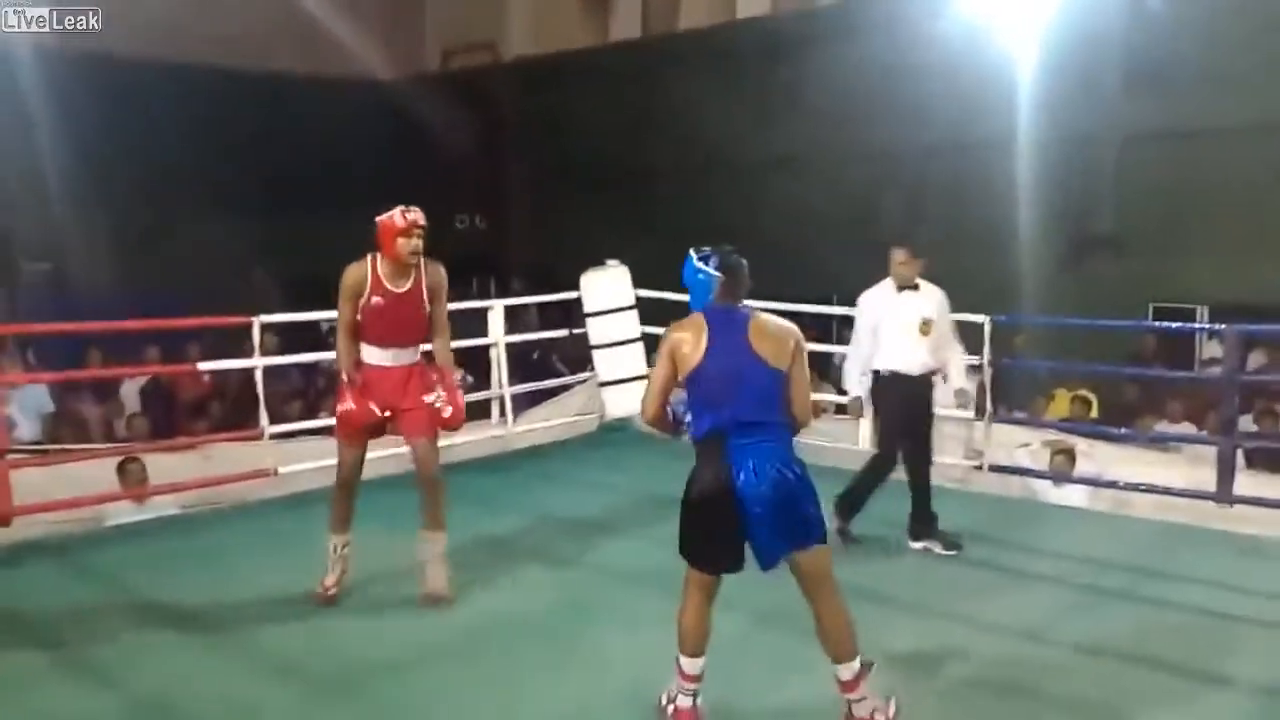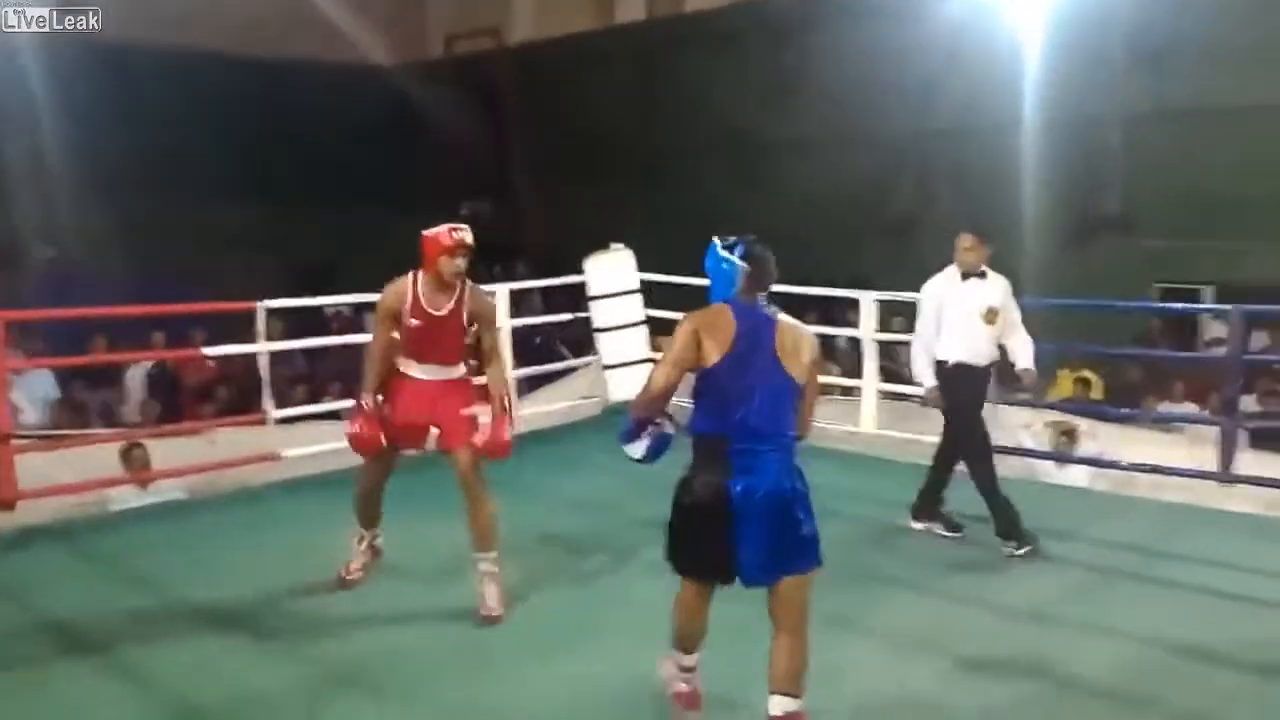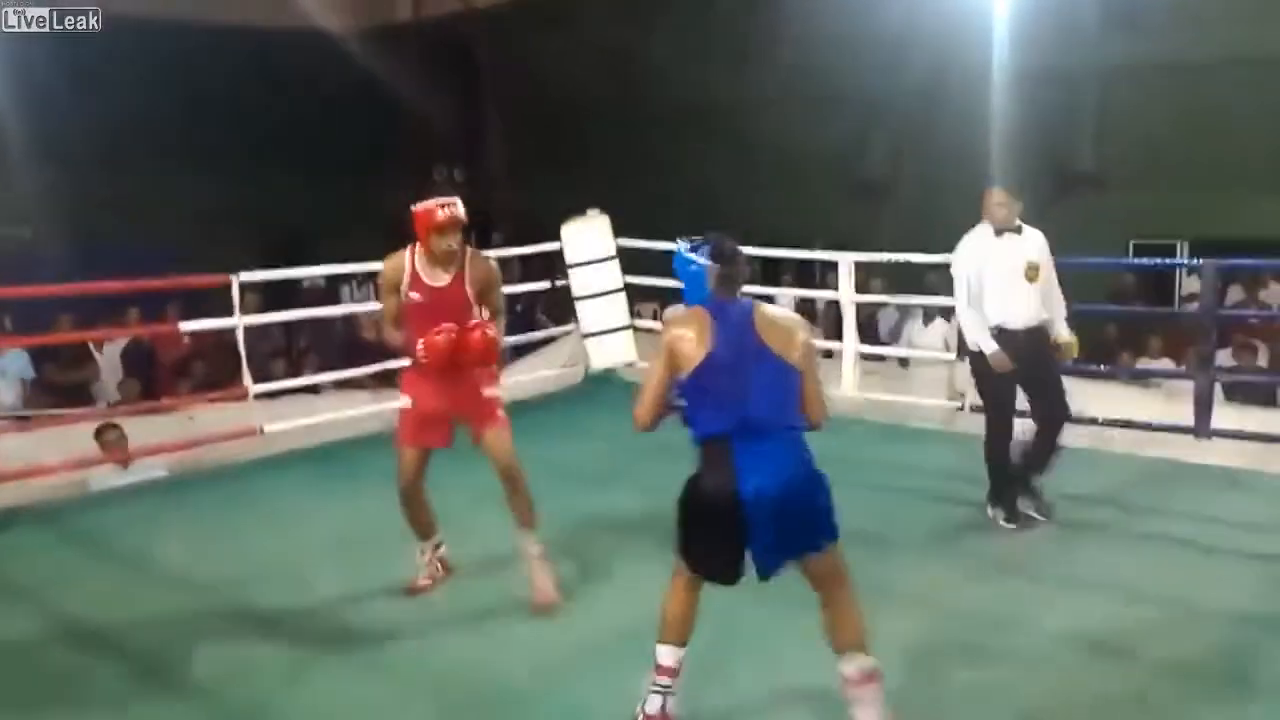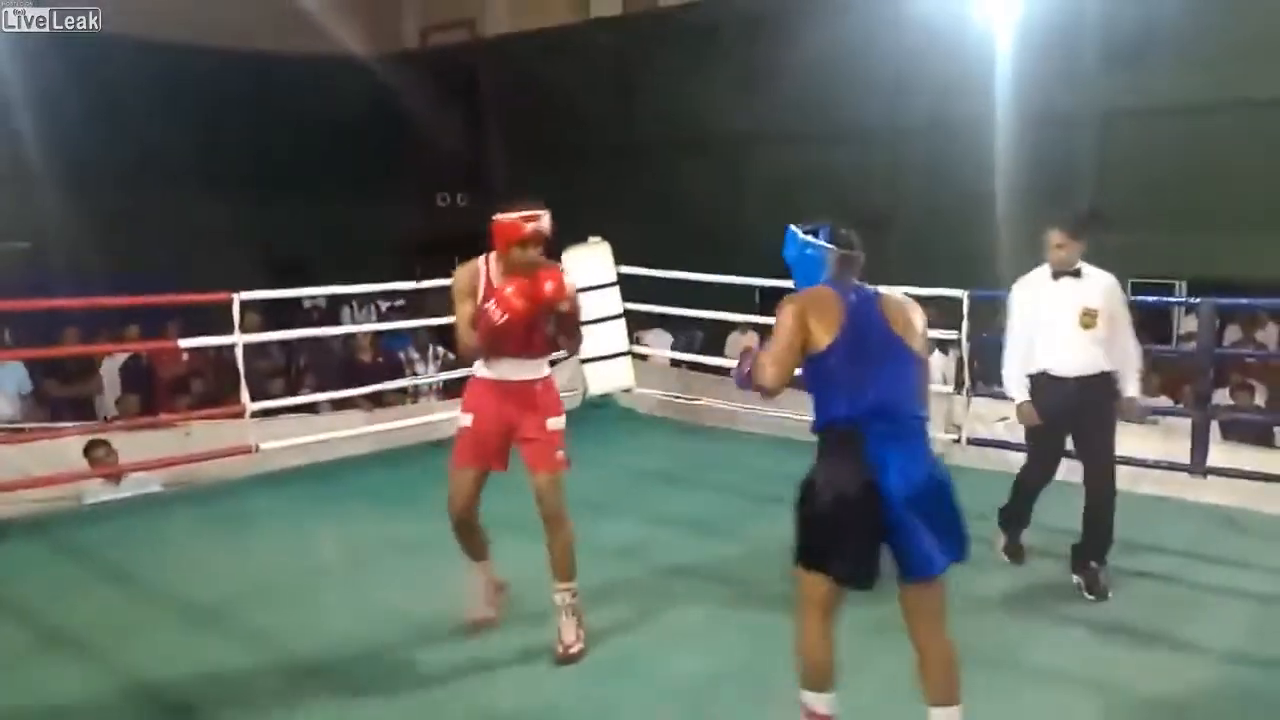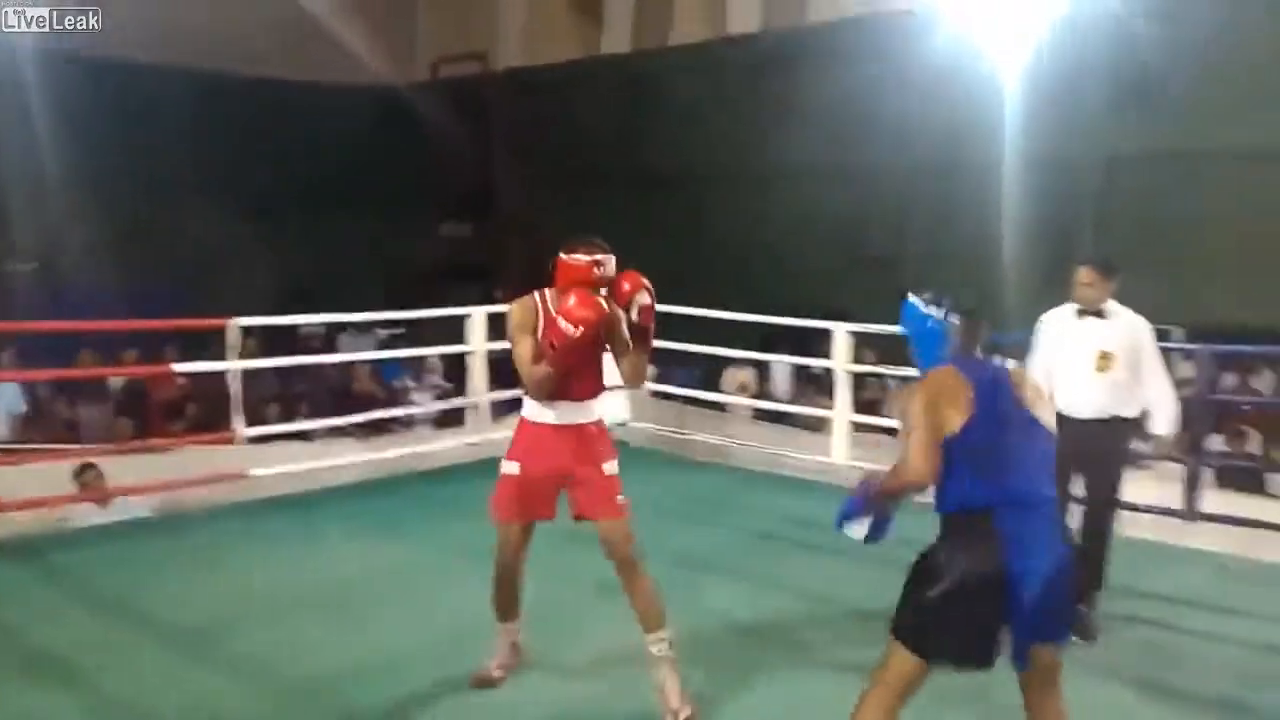
dt=0.4s
person 1, frame 1
left shoulder: (681, 335)
right shoulder: (783, 331)
left elbow: (652, 412)
right elbow: (802, 414)
left hip: (714, 472)
right hip: (775, 467)
left knee: (699, 590)
right knee: (821, 587)
person 1, frame 2
left shoulder: (701, 323)
right shoulder: (801, 338)
left elbow: (658, 388)
right elbow: (801, 425)
left wrist: (641, 418)
left hip: (712, 477)
right hip: (776, 479)
left knee: (696, 587)
right knee: (790, 620)
person 1, frame 3
left shoulder: (680, 329)
right shoulder: (790, 326)
left elbow: (645, 417)
right elbow: (814, 416)
left wrist: (684, 397)
left hip: (720, 479)
right hip: (787, 470)
left knee: (686, 581)
right knee: (835, 585)
person 1, frame 4
left shoulder: (803, 305)
right shoulder: (906, 309)
left elbow: (771, 379)
left wrist: (747, 365)
left hip: (845, 471)
right hip: (915, 468)
left knee: (815, 608)
right knee: (928, 620)
person 1, frame 5
left shoulder: (930, 390)
right shoulder: (1026, 388)
left elbow: (920, 471)
left wrist: (871, 494)
left hip: (974, 552)
right hip: (1045, 549)
left knee: (891, 680)
person 2, frame 1
left shoulder: (434, 275)
right shoulder: (357, 275)
left elbow: (440, 334)
right elbow: (345, 333)
left wrist: (449, 382)
right wrist: (348, 383)
left hip: (412, 377)
right hip: (366, 377)
left knee: (429, 471)
right knee: (347, 474)
left ankle: (435, 558)
right ankle: (337, 560)
person 2, frame 2
left shoulder: (477, 301)
right shoulder: (397, 294)
left elbow: (493, 357)
right elbow: (378, 349)
left wrist: (500, 411)
right wrist: (366, 403)
left hip: (453, 390)
right hip: (405, 387)
left knee: (473, 482)
right knee: (371, 479)
left ankle: (488, 578)
right ankle: (367, 544)
person 2, frame 3
left shoulder: (481, 268)
right shoulder: (397, 268)
left elbow: (498, 317)
right elbow: (390, 330)
left wrist: (493, 339)
right wrist: (418, 347)
left hip: (476, 373)
right hip: (425, 378)
left knee: (509, 466)
right knee: (408, 481)
left ankle: (535, 557)
right ankle: (432, 555)
person 2, frame 4
left shoulder: (550, 278)
right shoulder: (470, 276)
left elbow: (571, 347)
right elbow: (466, 347)
left wrist: (566, 317)
right wrist: (493, 326)
left hip: (537, 394)
right hip: (486, 393)
left knee: (553, 508)
right knee: (460, 508)
left ankle: (567, 610)
right ankle: (487, 581)
person 2, frame 5
left shoulder: (607, 309)
right shoulder: (526, 311)
left elbow: (635, 378)
right elbow: (535, 386)
left wrist: (640, 328)
right wrist: (564, 344)
left hip: (589, 438)
right hip: (537, 437)
left knee: (625, 554)
right knee: (508, 557)
left ankle: (664, 669)
right ankle: (506, 645)
person 3, frame 1
left shoulder: (935, 297)
right shoulder: (873, 299)
left elbow: (948, 344)
right elbow: (860, 347)
left wrist: (958, 382)
right wrist: (855, 391)
left hip: (920, 384)
right hip: (888, 383)
left knee: (920, 459)
right knee: (887, 455)
left ankle: (923, 530)
right ankle: (844, 509)
person 3, frame 2
left shoulder: (999, 286)
right shoulder: (938, 287)
left elbow: (1013, 330)
right elbow: (923, 337)
left wrist: (1024, 364)
right wrist: (929, 382)
left hip: (980, 374)
right hip: (952, 374)
left knee: (955, 445)
right knee: (978, 448)
left ankle: (925, 510)
right ankle: (1009, 529)
person 3, frame 3
left shoulder: (1036, 240)
right shoulder: (971, 247)
left elbow: (1049, 290)
right elbow: (966, 305)
left wrist: (1062, 333)
right wrist: (988, 348)
left hip: (1034, 339)
right hip: (994, 342)
left knee: (1054, 413)
right knee: (999, 422)
left ankle: (1023, 481)
right ankle: (1002, 498)
person 3, frame 4
left shoulder: (1106, 284)
right shoulder: (1027, 287)
left elbow: (1123, 341)
right elbow: (1016, 348)
left wrist: (1130, 390)
right wrist: (1021, 398)
left hip: (1095, 388)
right hip: (1047, 388)
left knee: (1101, 476)
right knee: (1039, 468)
left ankle: (1089, 560)
right ankle: (1011, 527)
person 3, frame 5
left shoulder: (1133, 326)
right shoulder: (1053, 321)
left elbow: (1154, 378)
right elbow: (1037, 375)
left wrist: (1162, 427)
left hip: (1109, 429)
right hip: (1061, 424)
left knee: (1098, 515)
left ankle: (1084, 599)
